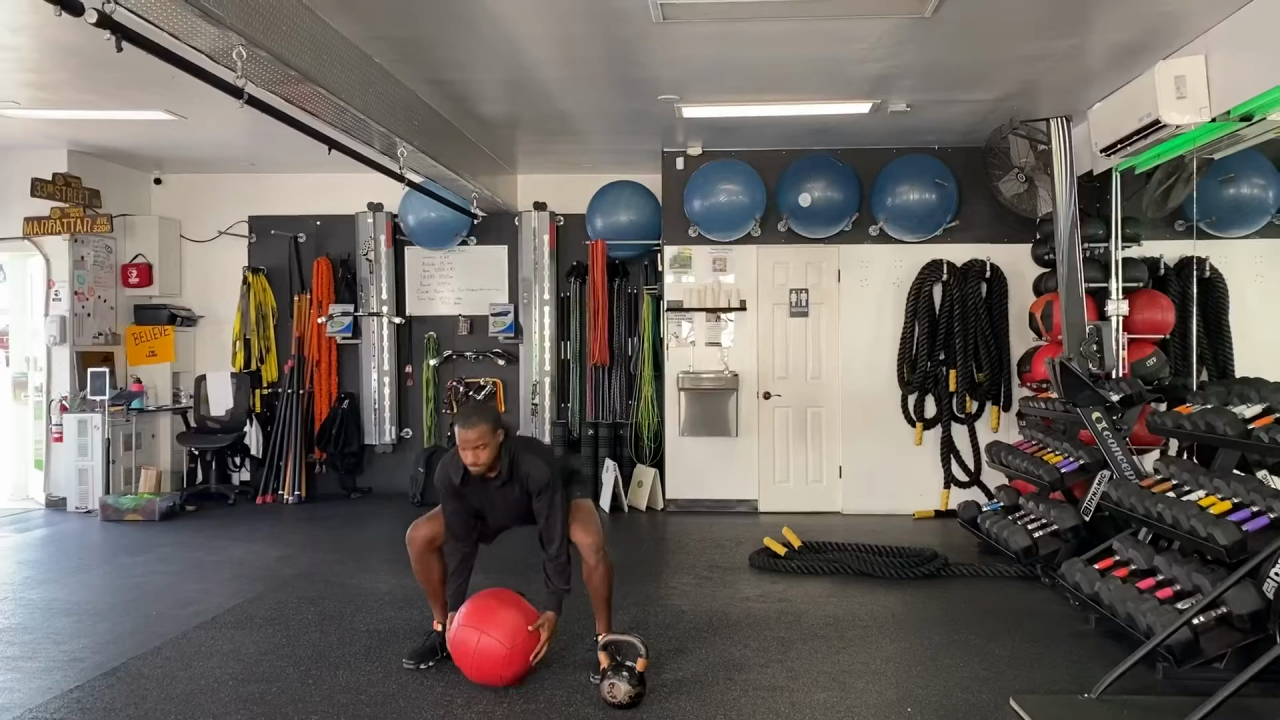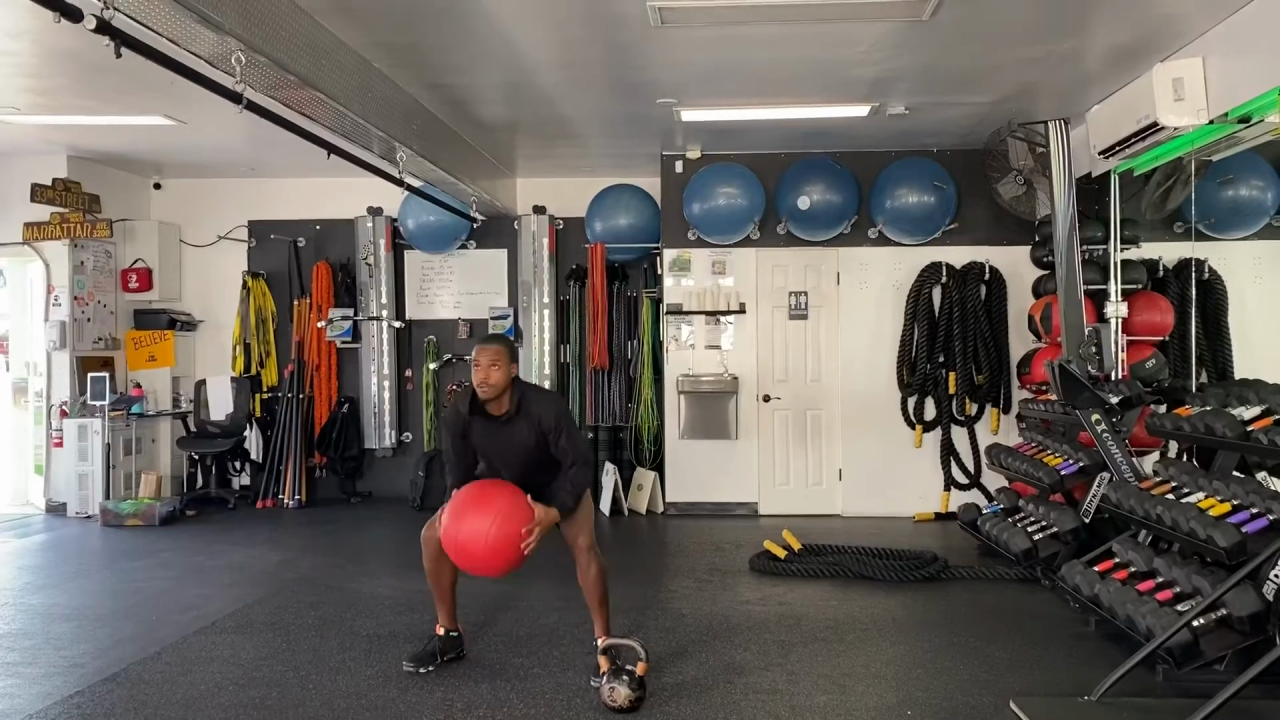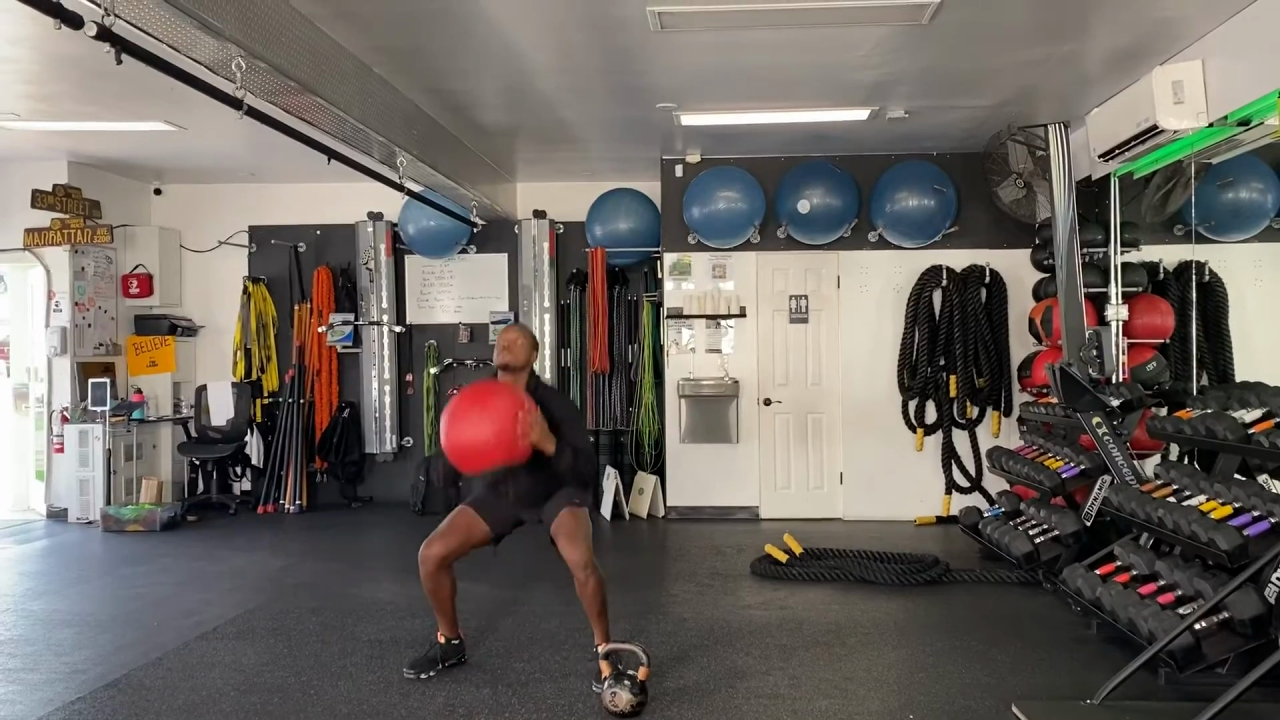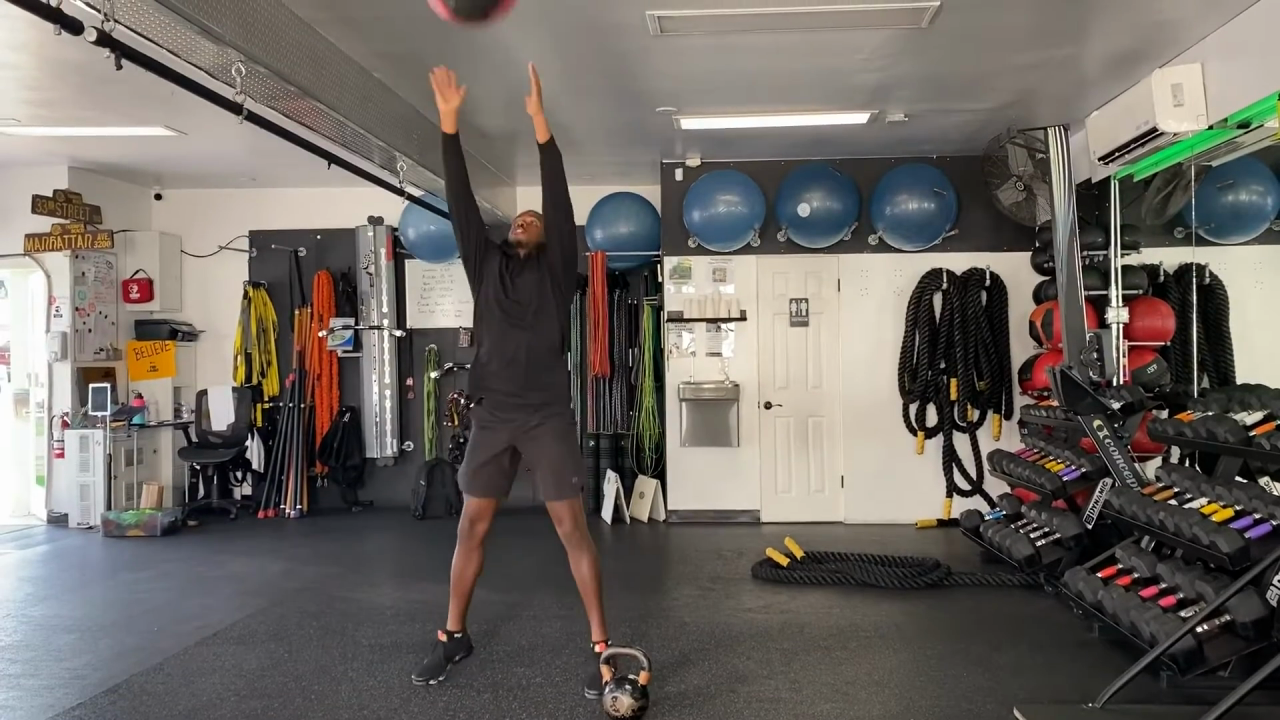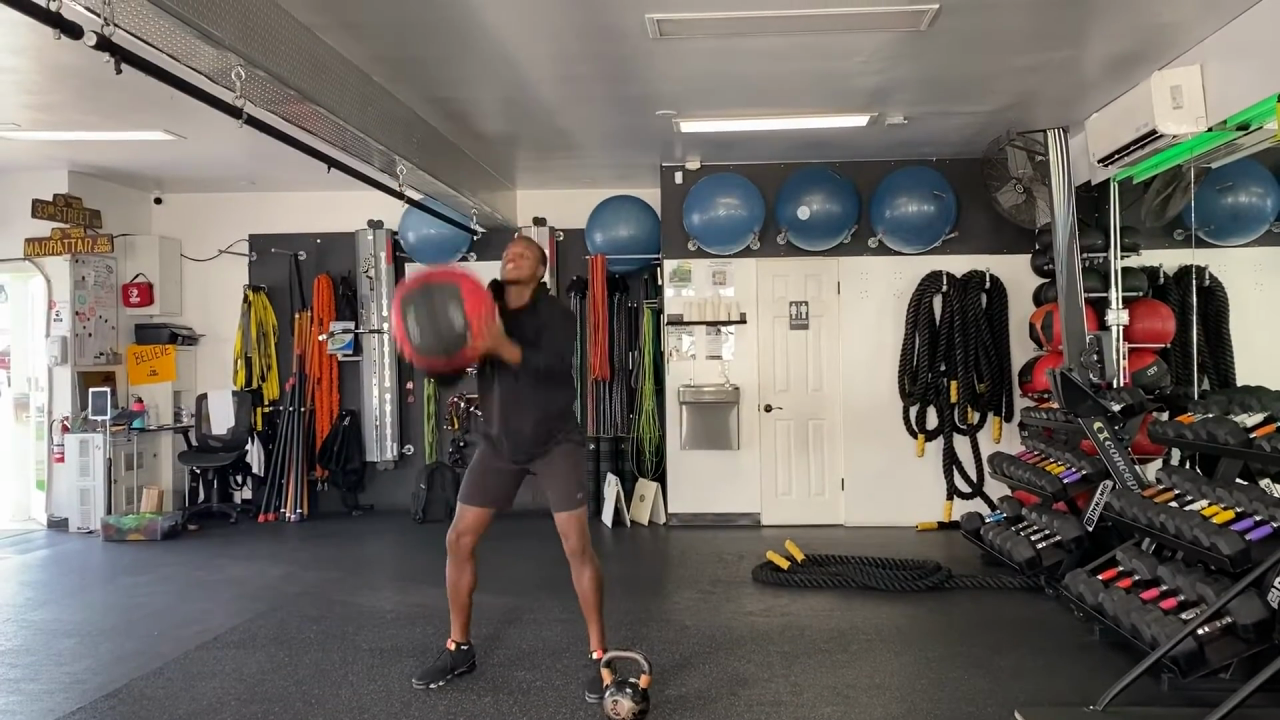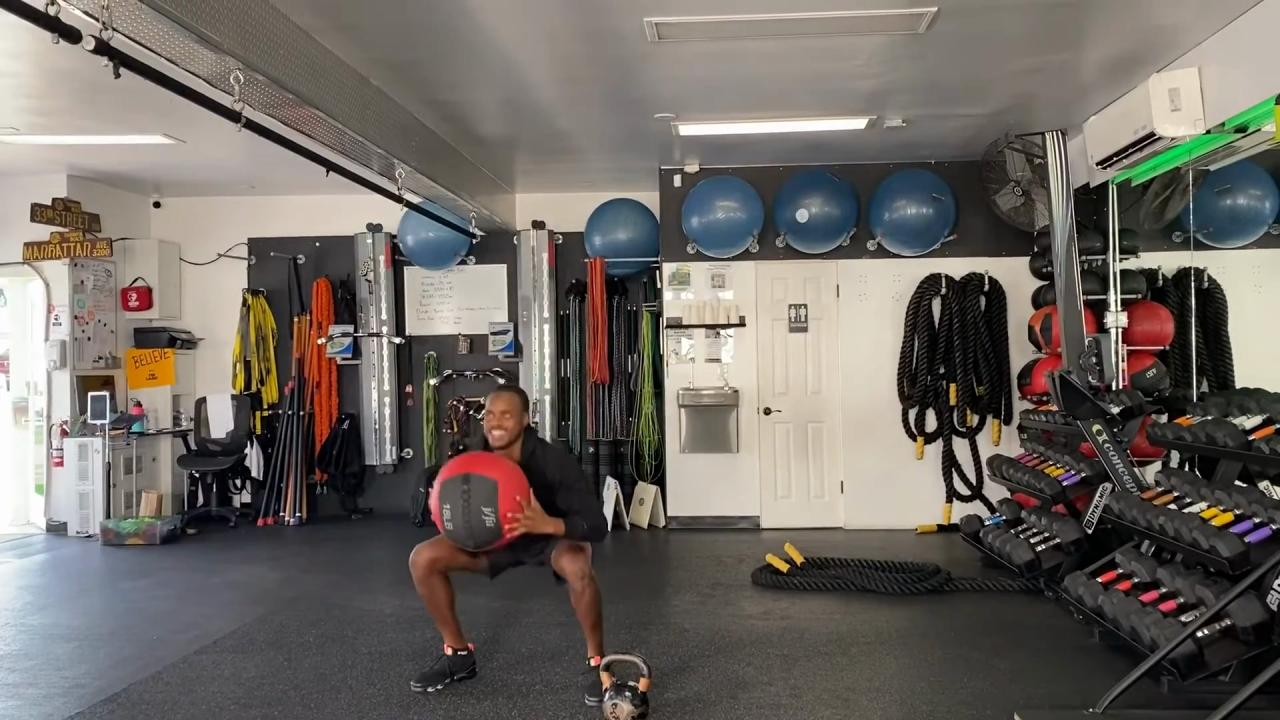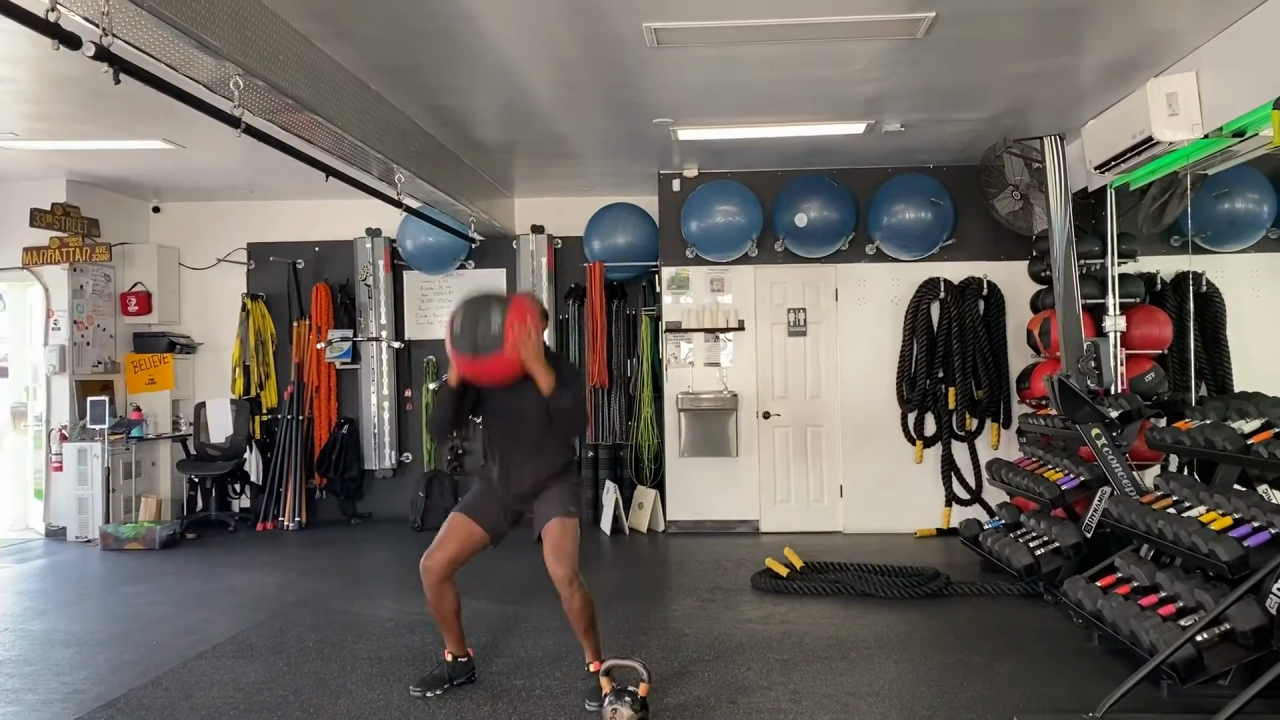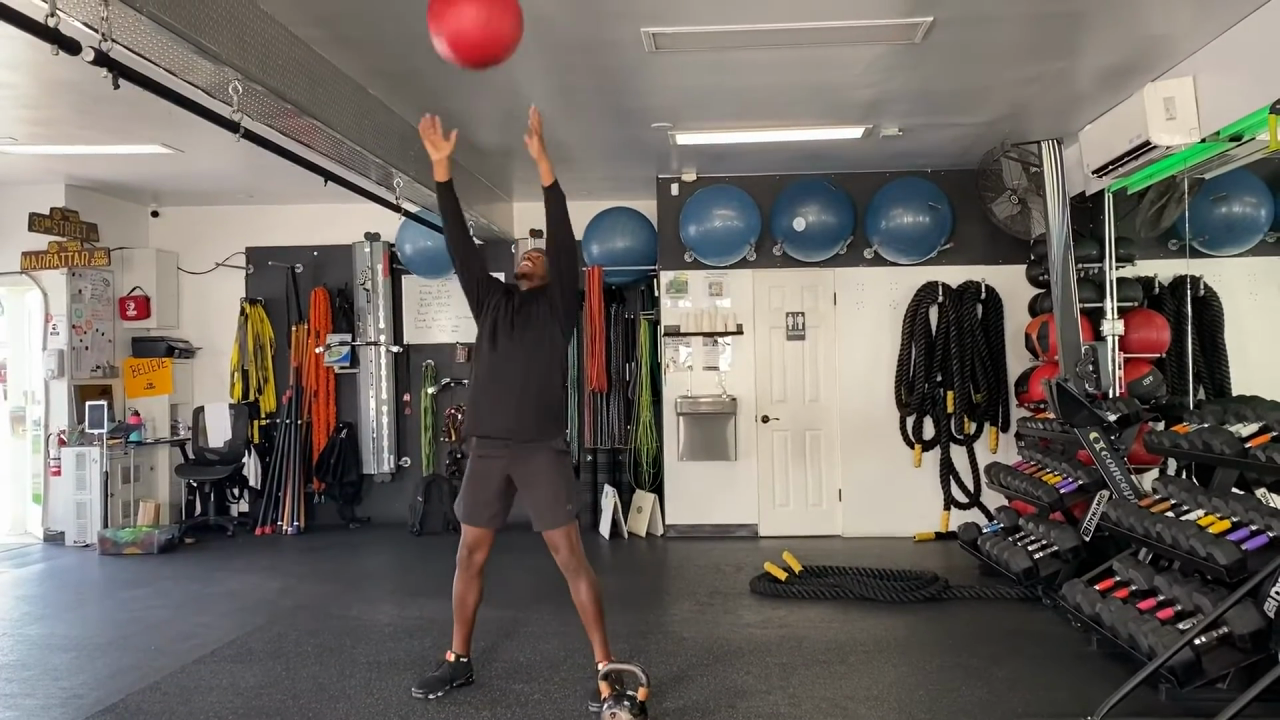
dt=0.5s
person 1, frame 1
left shoulder: (536, 465)
right shoulder: (449, 472)
left elbow: (554, 540)
right elbow: (460, 540)
left wrist: (551, 610)
right wrist: (454, 607)
left hip: (560, 490)
left knee: (590, 544)
right knee: (419, 535)
right ankle: (442, 630)
person 1, frame 2
left shoulder: (546, 407)
right shoulder: (459, 413)
left elbow: (580, 465)
right elbow: (458, 471)
left wrist: (553, 512)
left hip: (555, 481)
right hip: (497, 480)
left knee: (583, 544)
right knee: (434, 534)
left ankle: (603, 643)
right ankle: (447, 634)
person 1, frame 3
left shoulder: (555, 405)
left elbow: (586, 474)
right elbow: (444, 471)
left wrist: (548, 445)
left hip: (555, 493)
right hip: (498, 494)
left knee: (580, 560)
right knee: (431, 554)
left ankle: (605, 650)
right ankle: (449, 642)
person 1, frame 4
left shoulder: (556, 270)
right shoulder: (486, 265)
left elbow: (559, 202)
right elbow: (460, 201)
left wrist: (539, 120)
right wrist: (449, 121)
left hip: (547, 416)
right hip: (492, 416)
left knee: (572, 531)
right knee: (471, 529)
left ankle: (600, 646)
right ankle: (454, 636)
person 1, frame 5
left shoulder: (556, 313)
left elbow: (554, 366)
left wrist: (503, 346)
left hip: (555, 443)
right hip: (499, 443)
left knee: (577, 548)
right knee: (460, 541)
left ankle: (599, 657)
right ankle: (459, 648)
person 1, frame 6
left shoulder: (554, 461)
left elbow: (596, 525)
left wrist: (546, 524)
left hip: (556, 533)
left knee: (578, 570)
right knee: (423, 559)
left ankle: (596, 662)
right ankle: (458, 653)
person 1, frame 7
left shoulder: (558, 370)
left elbow: (576, 423)
right elbow: (440, 427)
left wrist: (539, 370)
right wrist: (455, 378)
left hip: (552, 483)
right hip: (498, 483)
left knee: (564, 574)
right knee: (433, 566)
left ankle: (596, 668)
right ankle: (458, 658)
person 1, frame 8
left shoulder: (559, 305)
right shoulder: (490, 300)
left elbow: (564, 238)
right elbow: (459, 242)
left wrist: (541, 159)
right wrist: (442, 167)
left hip: (541, 447)
right hip: (488, 448)
left knee: (570, 560)
right knee: (470, 557)
left ankle: (605, 667)
right ankle: (458, 660)
